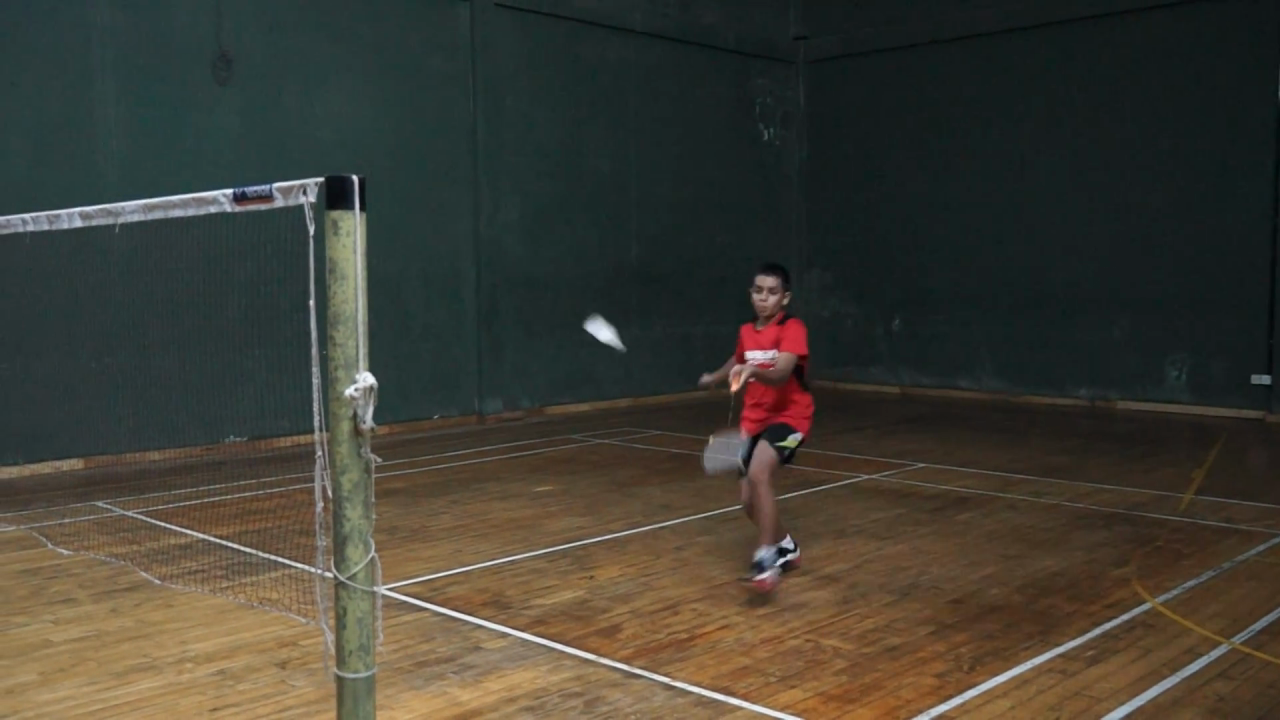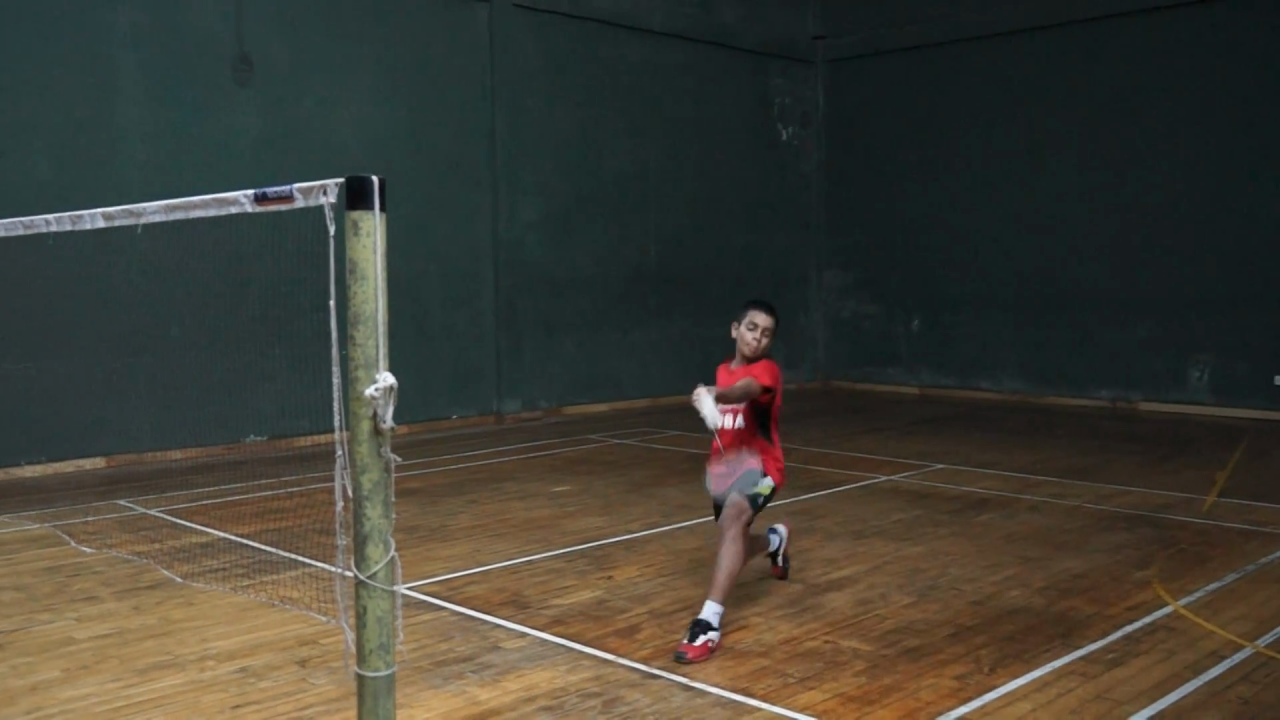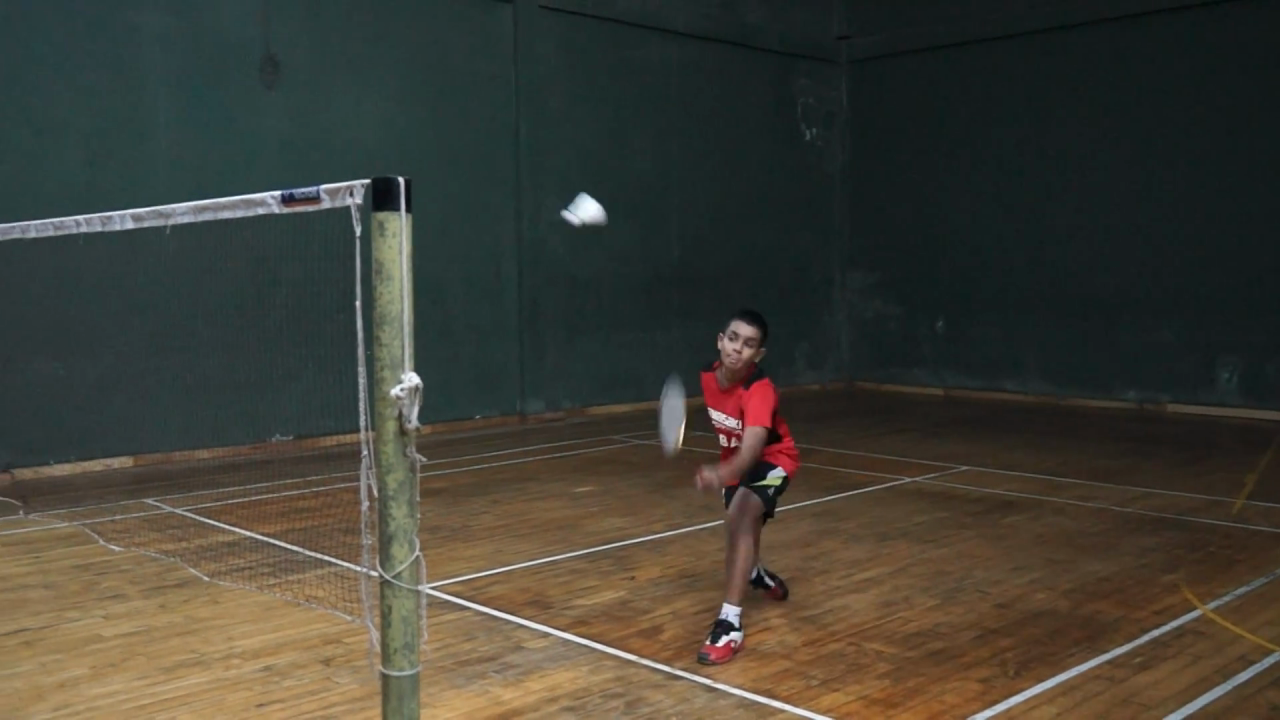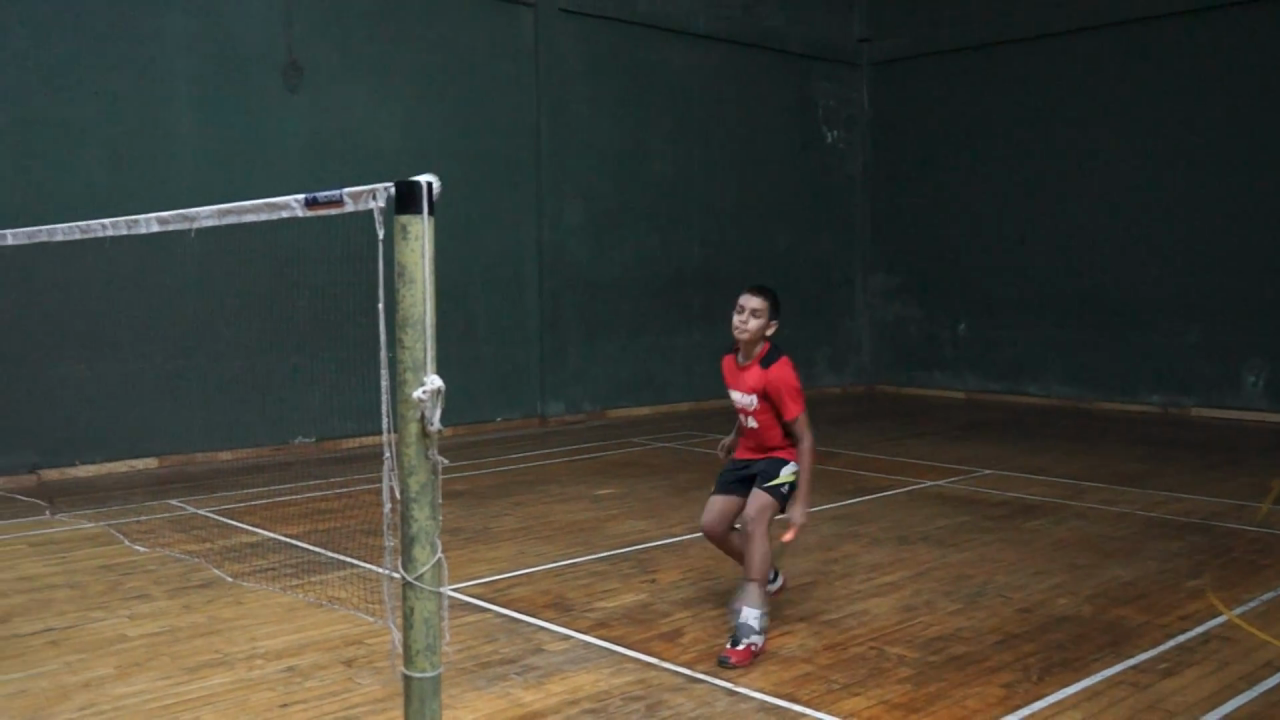
dt=0.2s
person 1, frame 1
left shoulder: (793, 329)
right shoulder: (746, 332)
left elbow: (782, 374)
left wrist: (753, 372)
right wrist: (716, 377)
left hip: (789, 420)
right hip: (754, 423)
left knee: (758, 472)
right knee: (750, 500)
left ankle: (765, 556)
right ankle: (785, 548)
person 1, frame 2
left shoulder: (765, 370)
right shoulder: (724, 370)
left elbow: (746, 390)
left wrist: (715, 393)
left hip: (758, 466)
left knee: (731, 522)
right knee: (738, 543)
left ankle: (708, 623)
right ankle: (775, 539)
person 1, frame 3
left shoulder: (760, 391)
right shoulder: (710, 375)
left elbow: (752, 449)
left wrist: (720, 473)
left hip: (772, 459)
right hip: (736, 467)
left knee: (740, 521)
right knee: (743, 533)
left ankle: (730, 622)
right ankle: (760, 577)
person 1, frame 4
left shoulder: (779, 371)
right shoulder: (730, 361)
left elbow: (804, 438)
left wrist: (801, 500)
right wrist: (735, 435)
left hip: (782, 455)
right hip: (747, 454)
left knee: (754, 520)
right knee: (711, 525)
left ankle: (750, 625)
right ankle: (764, 575)
